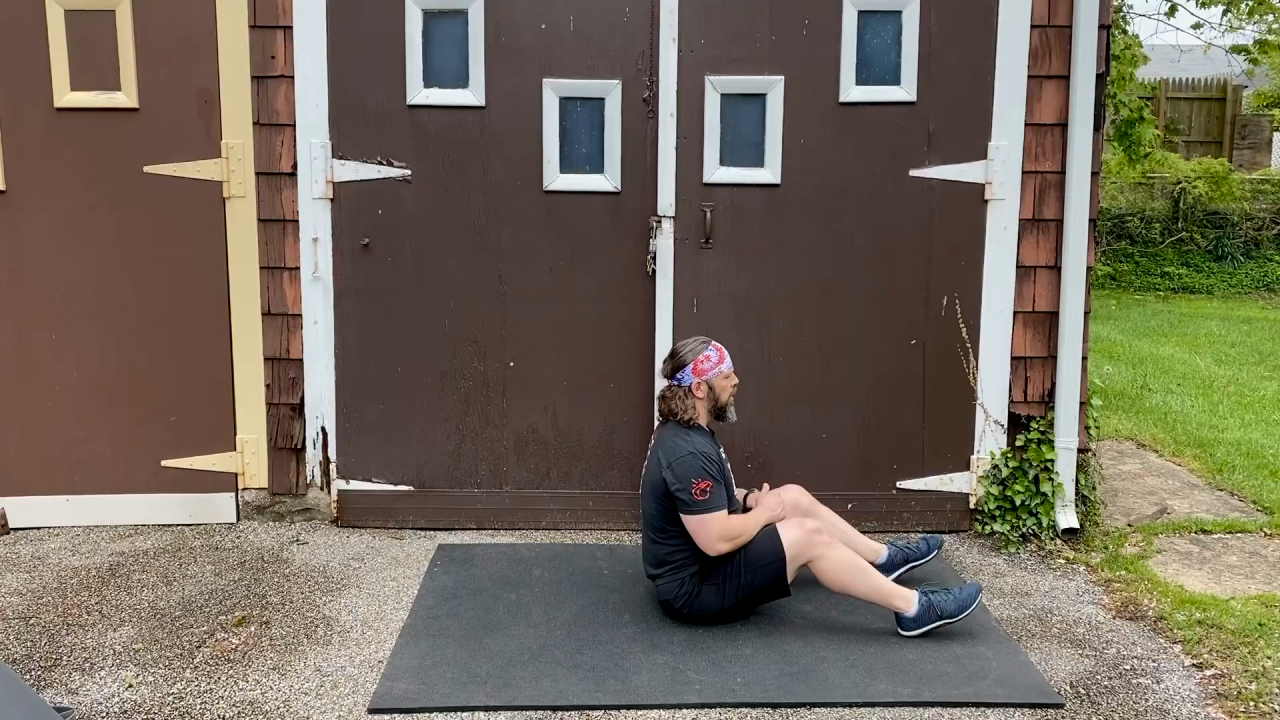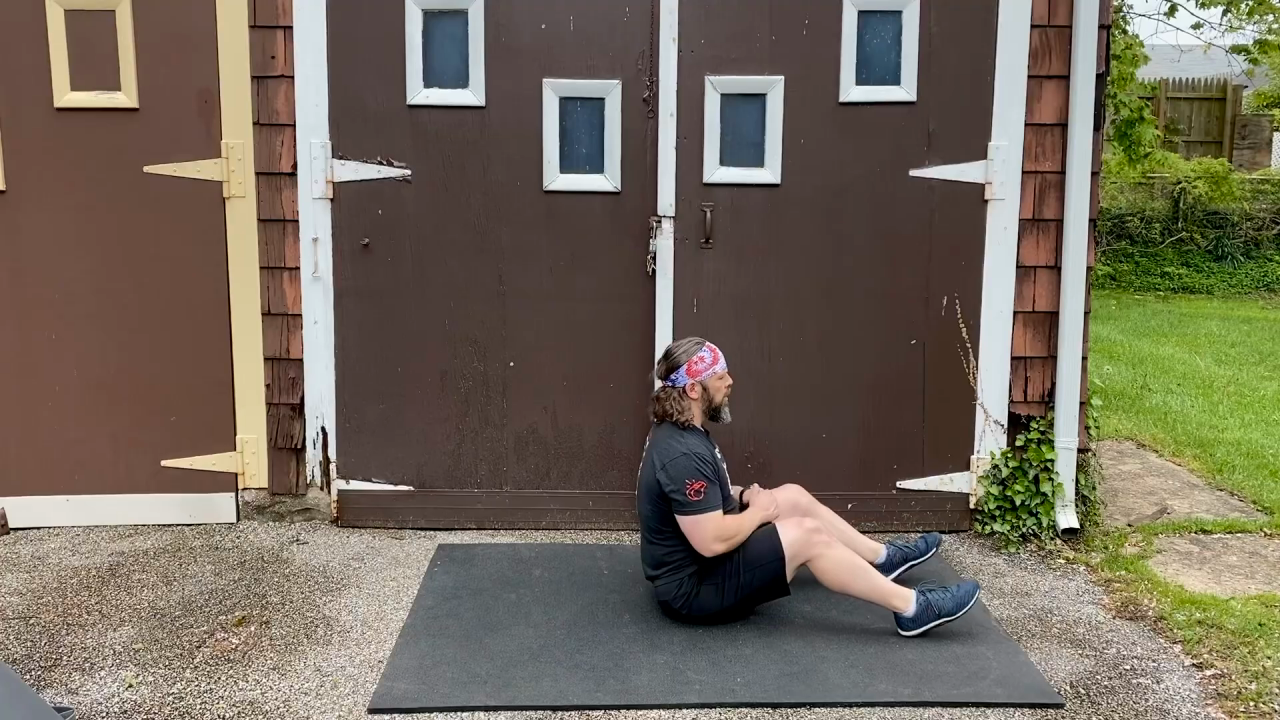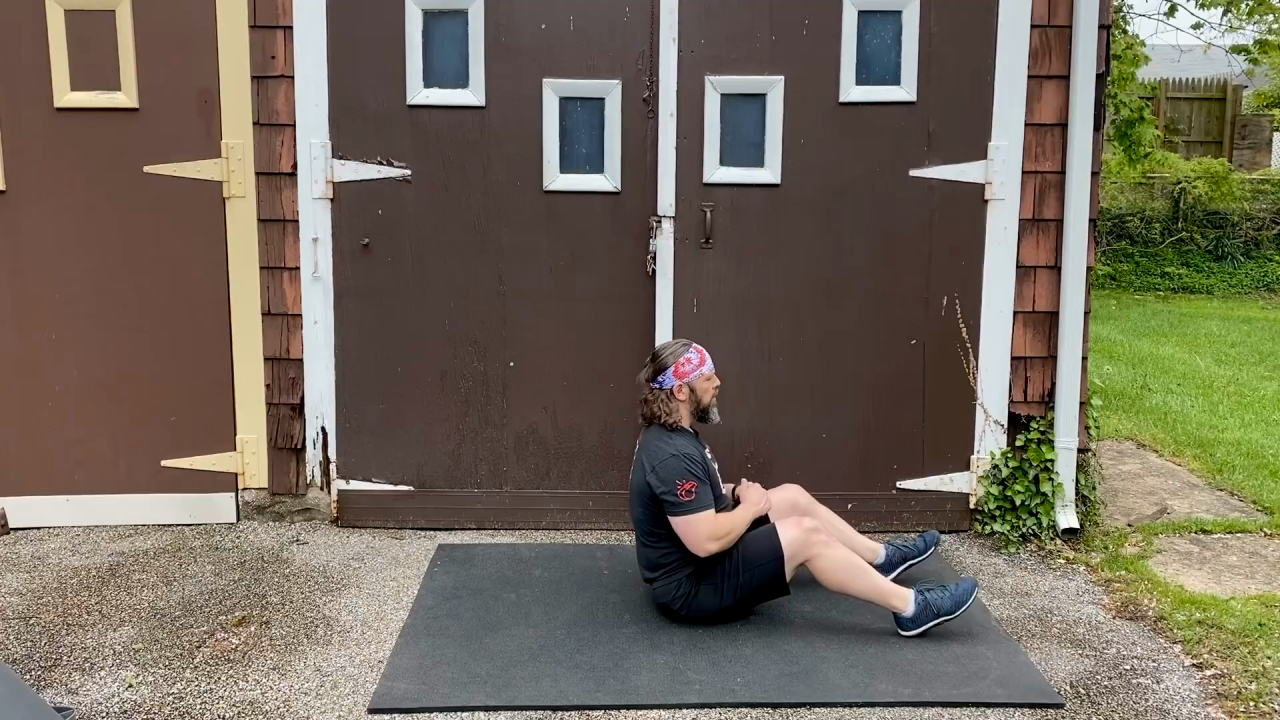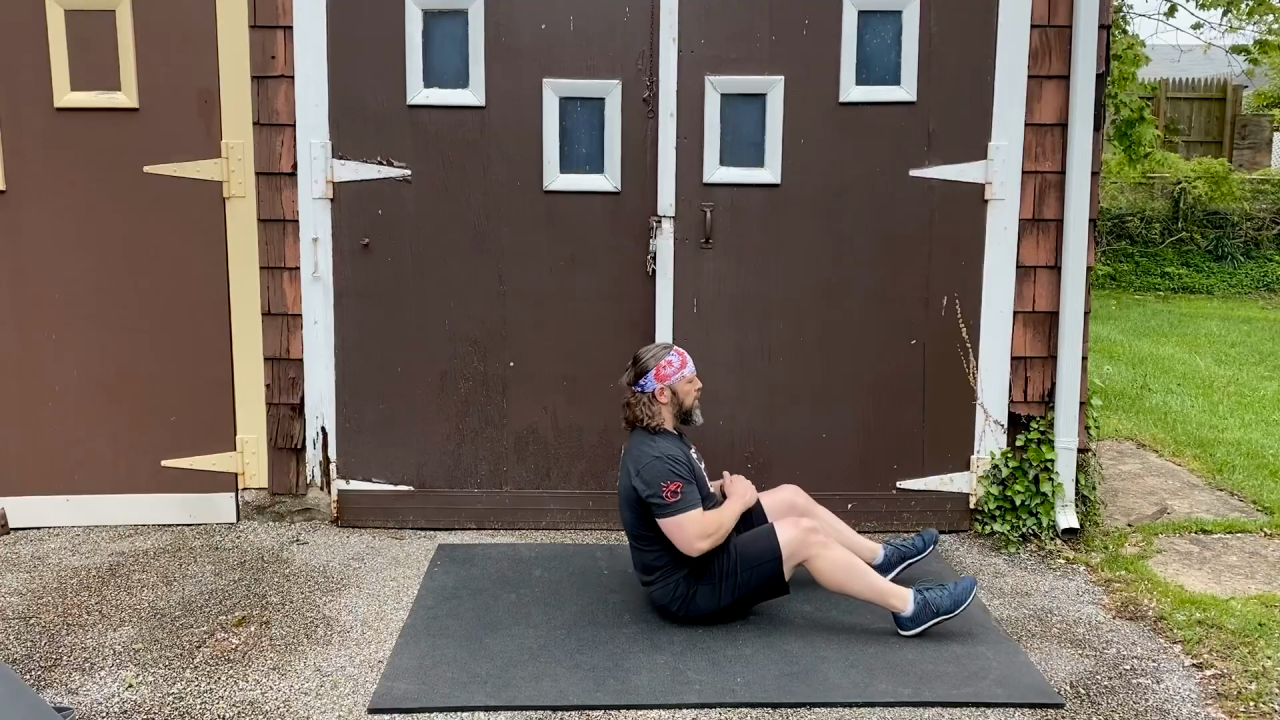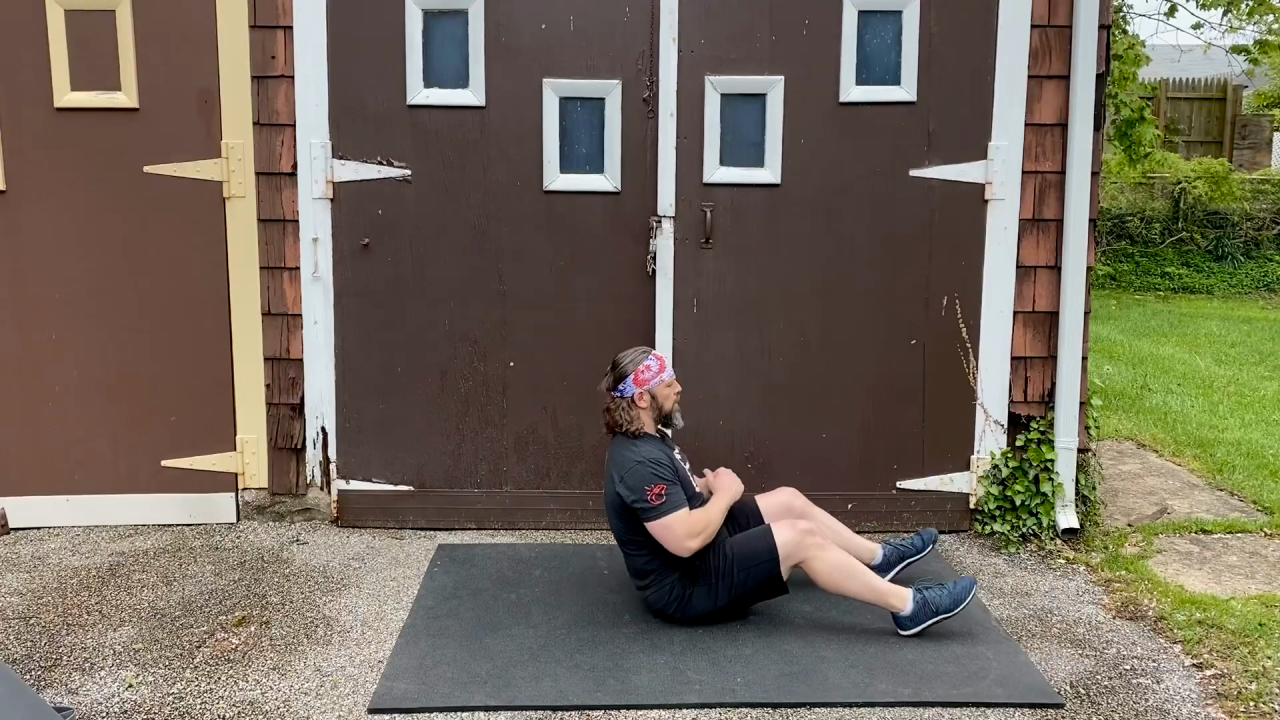
dt=0.1s
person 1, frame 1
left shoulder: (683, 431)
right shoulder: (689, 453)
right elbow: (716, 542)
left wrist: (745, 499)
right wrist: (763, 514)
left hip: (701, 561)
right hip: (695, 587)
left knee: (794, 497)
right knee: (810, 534)
left ankle: (884, 557)
right ankle: (913, 608)
person 1, frame 2
left shoulder: (679, 431)
right shoulder: (683, 454)
right elbow: (712, 543)
left wrist: (740, 497)
right wrist: (758, 513)
left hip: (698, 564)
right hip: (694, 587)
left knee: (793, 496)
right knee: (809, 533)
left ankle: (883, 557)
right ankle: (911, 608)
person 1, frame 3
left shoulder: (672, 434)
right shoulder: (672, 456)
right elbow: (707, 542)
left wrist: (732, 493)
right wrist: (751, 506)
left hip: (702, 563)
right hip: (691, 587)
left knee: (793, 496)
right knee: (807, 533)
left ankle: (883, 557)
right ankle: (911, 608)
person 1, frame 4
left shoulder: (657, 435)
right shoulder: (657, 459)
right elbow: (696, 541)
left wrist: (720, 490)
right wrist: (738, 501)
left hip: (695, 565)
right hip: (687, 588)
left knee: (791, 497)
right knee: (805, 534)
left ankle: (881, 557)
right ankle: (909, 608)
person 1, frame 5
left shoulder: (646, 438)
right shoulder: (640, 464)
right elbow: (687, 541)
left wrist: (709, 486)
right wrist: (725, 494)
left hip: (699, 557)
right hip: (683, 588)
left knee: (789, 500)
right knee: (802, 536)
left ankle: (880, 557)
right ankle: (907, 607)
